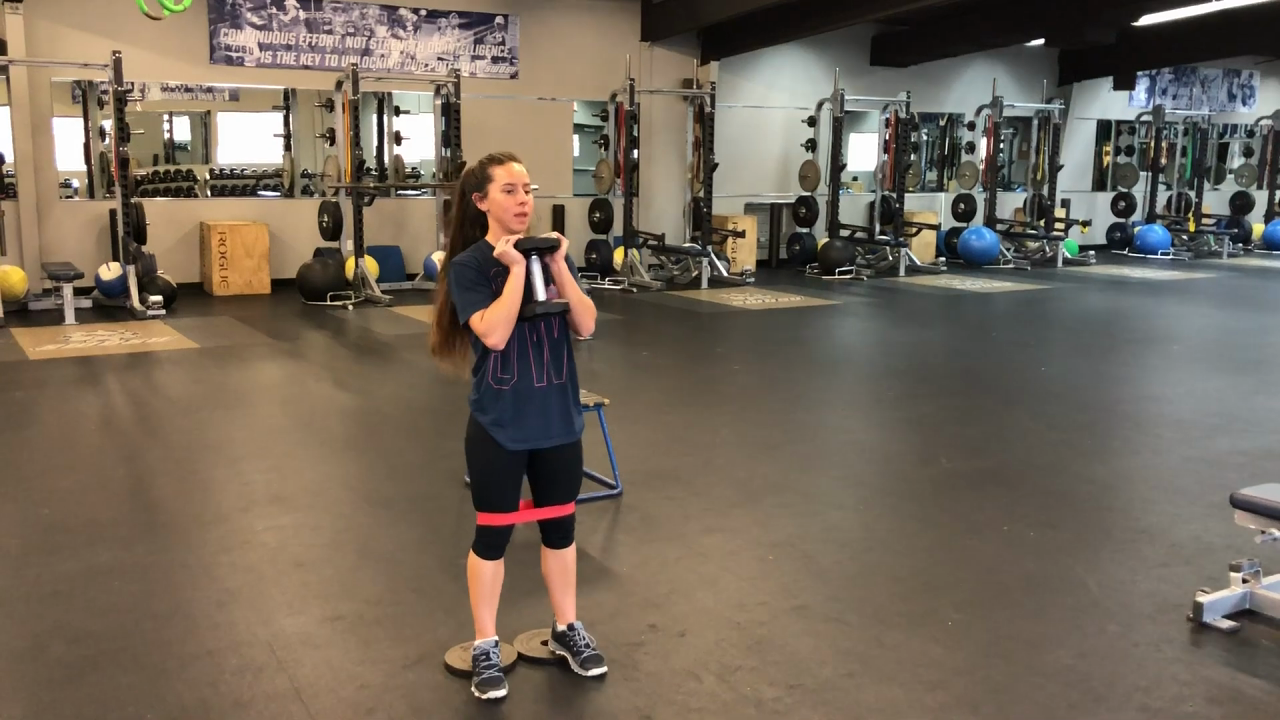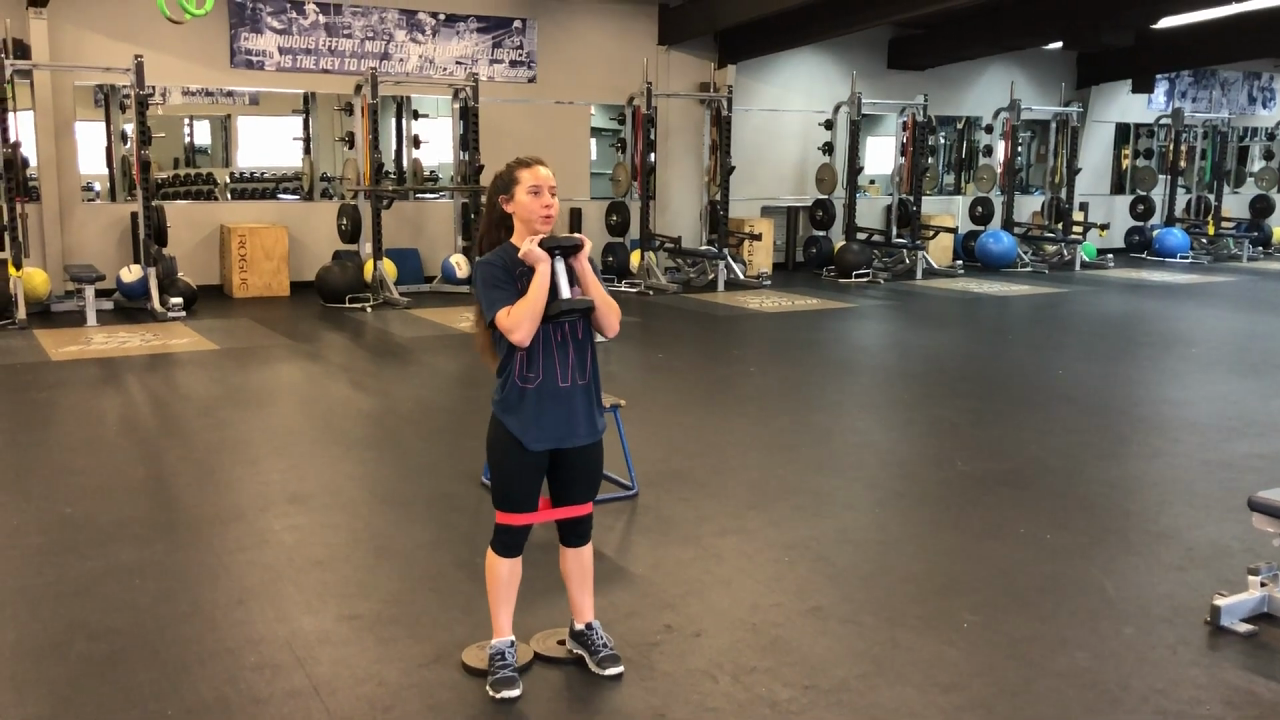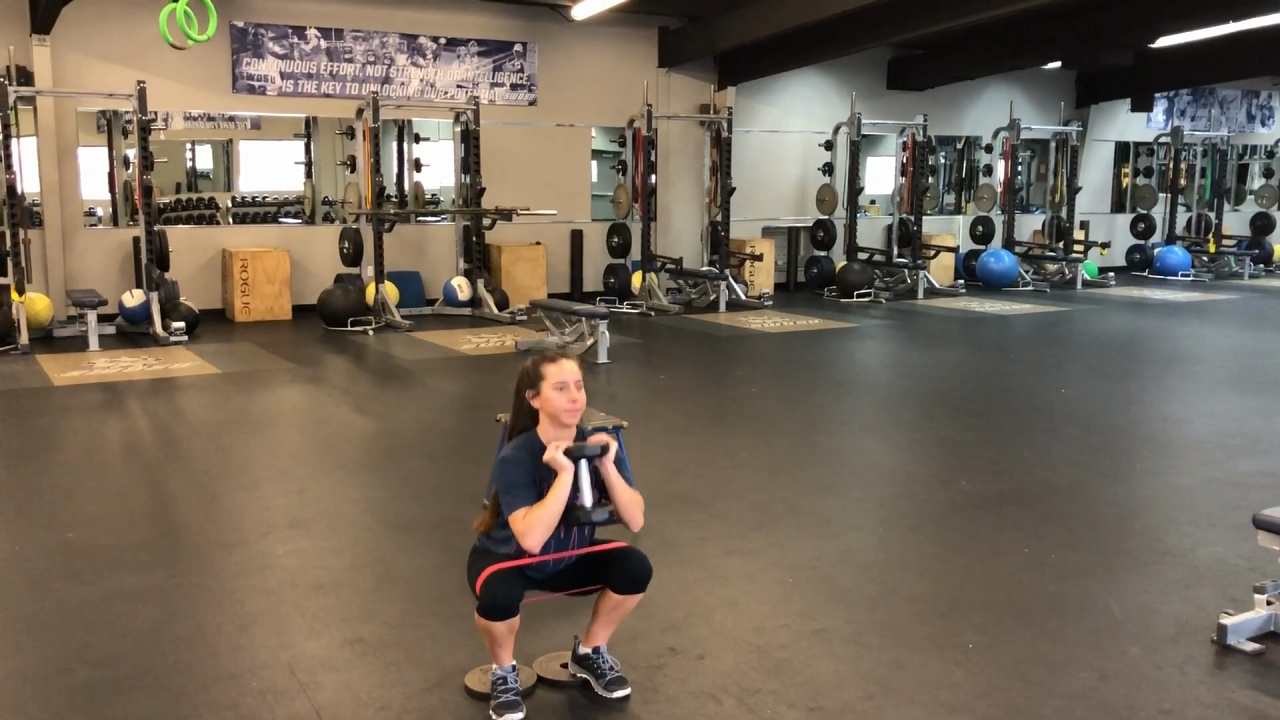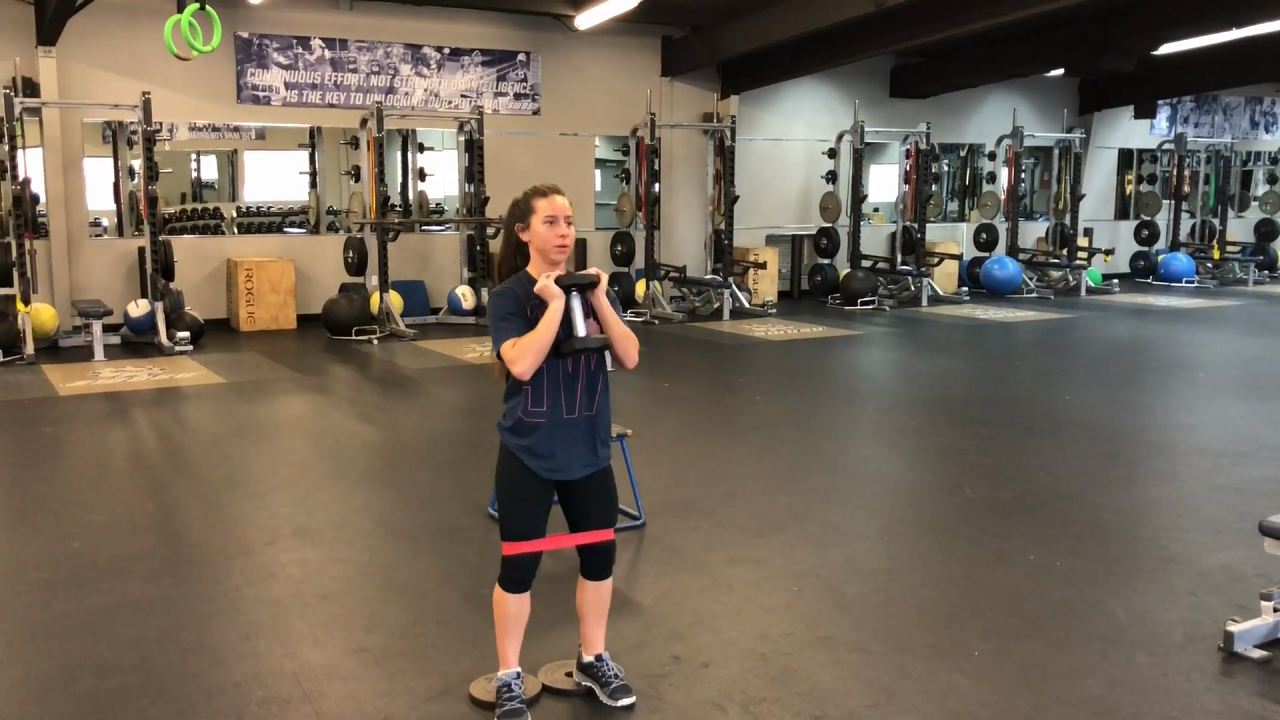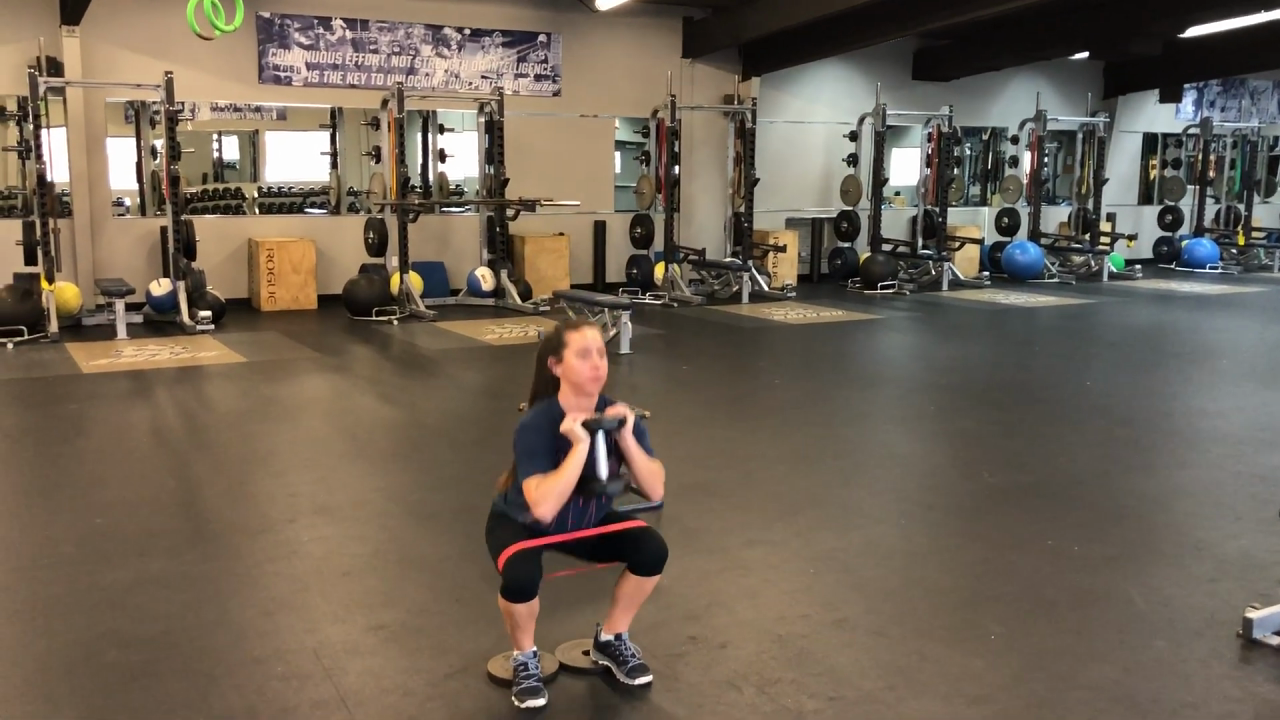
dt=1s
person 1, frame 1
left shoulder: (550, 252)
right shoulder: (469, 265)
left elbow: (586, 326)
right elbow: (494, 334)
left wrist: (558, 266)
right wrist: (516, 268)
left hip: (559, 419)
right hip: (499, 426)
left knee: (560, 528)
right knee: (494, 534)
left ankle: (567, 629)
right ankle: (485, 646)
person 1, frame 2
left shoulder: (574, 254)
right shoulder: (493, 266)
left elbow: (611, 326)
right elbow: (519, 331)
left wrist: (580, 266)
right wrist: (542, 267)
left hip: (580, 419)
right hip: (520, 425)
left knee: (576, 528)
right knee: (511, 532)
left ankle: (585, 629)
right ankle: (501, 646)
person 1, frame 3
left shoulder: (597, 445)
right shoulder: (516, 458)
left elbow: (635, 521)
right elbow: (531, 540)
left wrist: (606, 468)
right wrist: (565, 473)
left hip: (567, 559)
right hip: (506, 556)
left knee: (636, 569)
right knee: (498, 598)
left ankle: (589, 652)
right ankle: (503, 672)
person 1, frame 4
left shoulder: (591, 287)
right shoulder: (509, 296)
left elbow: (629, 358)
right elbow: (521, 364)
left wrist: (599, 300)
right wrist: (556, 303)
left hip: (588, 451)
right hip: (529, 454)
left knee: (599, 557)
right knee: (520, 566)
left ankle: (593, 661)
person 1, frame 5
left shoulder: (617, 417)
right shoulder: (536, 425)
left elbow: (655, 491)
right elbow: (543, 509)
left wrist: (626, 439)
right wrist: (580, 446)
left hip: (586, 520)
right hip: (520, 523)
left knee: (651, 551)
right knee: (521, 577)
left ankle: (611, 639)
right ankle: (525, 659)
